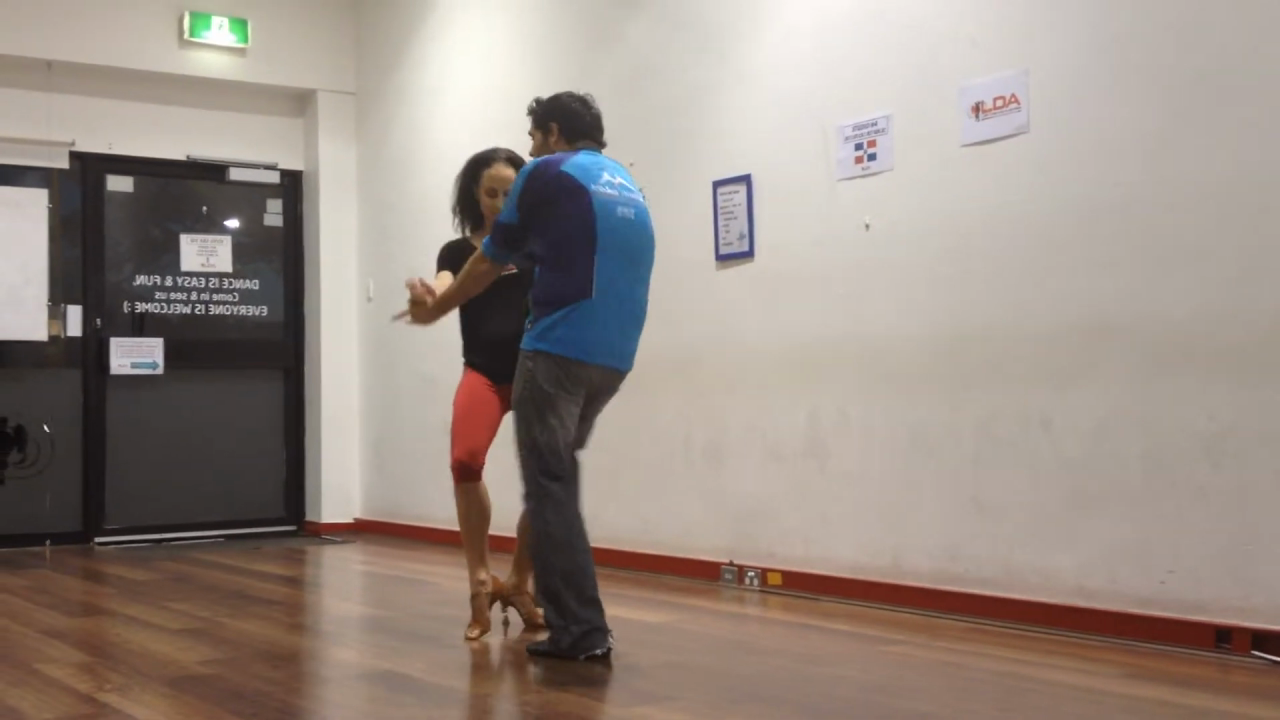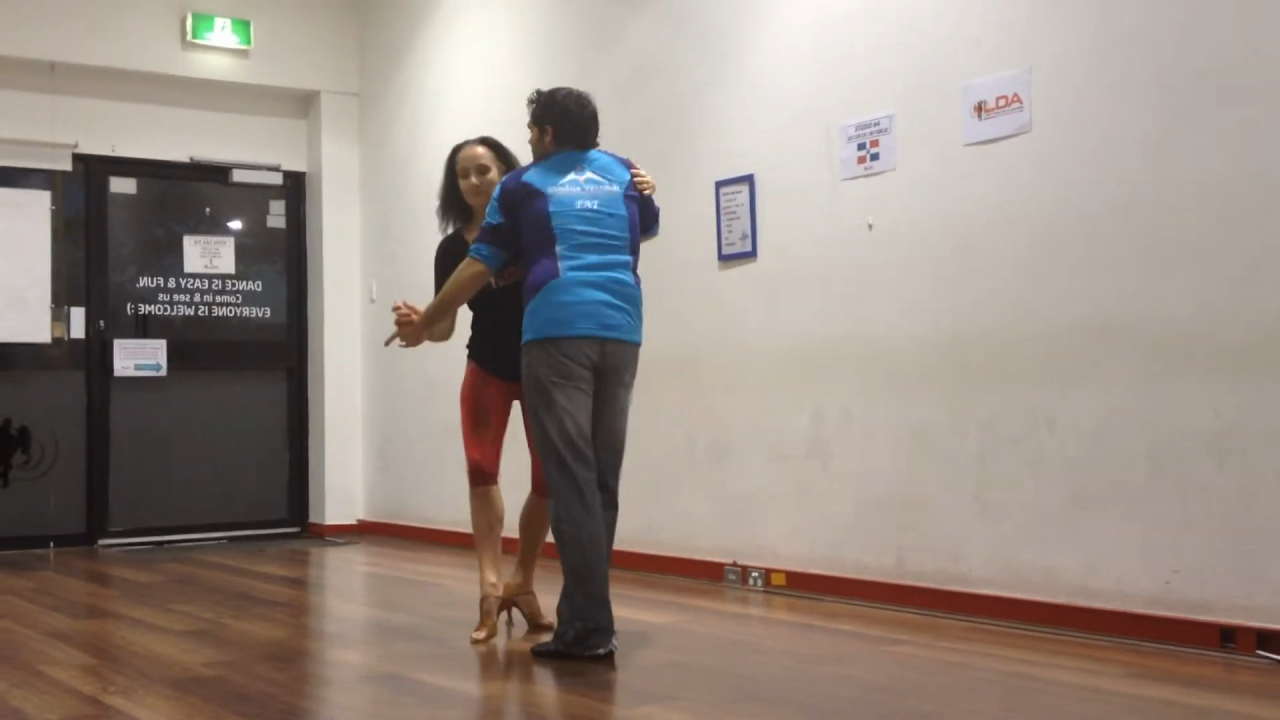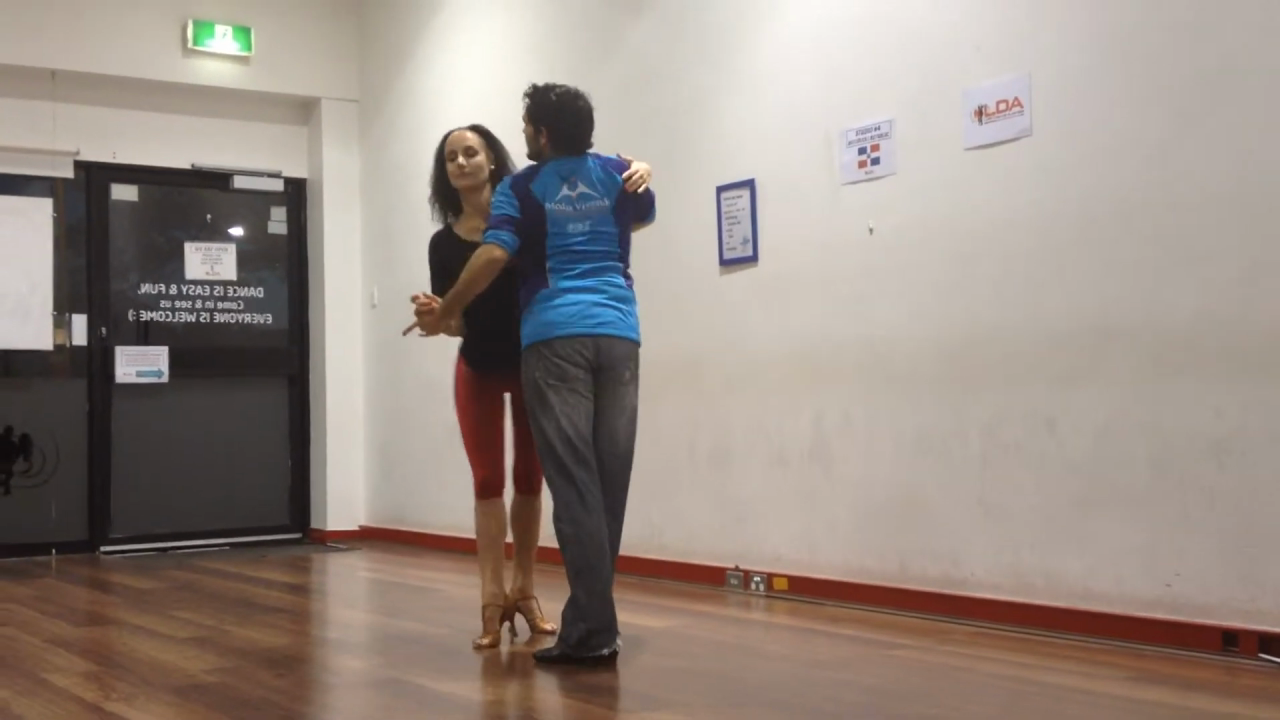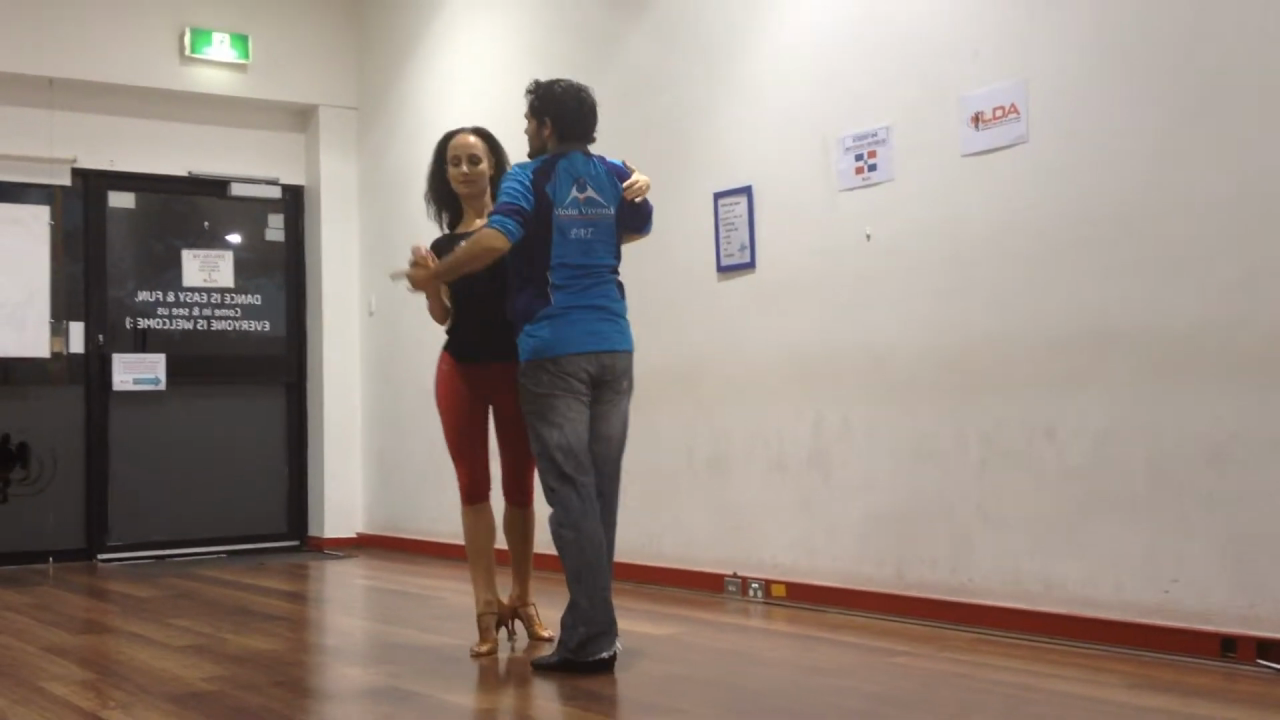
dt=0.3s
person 1, frame 1
left shoulder: (547, 174)
right shoulder: (627, 185)
left elbow: (491, 260)
left wrist: (438, 306)
left hip: (562, 345)
right hip: (617, 350)
left knee: (550, 488)
right knee: (559, 475)
left ankle: (581, 629)
right ankle: (566, 606)
person 1, frame 2
left shoulder: (521, 184)
right shoulder: (622, 172)
left elbow: (480, 266)
right elbow: (647, 227)
left wrist: (424, 323)
left hip: (557, 330)
right hip: (622, 332)
left knee: (570, 480)
right knee: (602, 478)
left ankle: (588, 628)
right ankle: (588, 617)
person 1, frame 3
left shoulder: (520, 187)
right shoulder: (616, 172)
left elbow: (494, 254)
right elbow: (643, 215)
left wrist: (443, 312)
left hip: (554, 336)
right hip: (619, 334)
left knee: (575, 487)
right knee: (608, 484)
left ankle: (592, 632)
right ankle: (593, 622)
person 1, frame 4
left shoulder: (528, 177)
right shoulder: (617, 177)
left elbow: (495, 240)
right elbow: (638, 228)
left wrist: (435, 276)
left hip: (552, 350)
right hip: (613, 346)
left knee: (572, 493)
right knee: (599, 490)
left ankle: (592, 634)
right ankle: (592, 629)
person 2, frame 1
right shoulder: (458, 252)
right elbow: (442, 292)
right hip: (483, 373)
right knee: (465, 460)
left ankle: (517, 584)
right ankle: (480, 582)
person 2, frame 2
right shoulder: (453, 249)
right elbow: (441, 328)
left wrist: (639, 191)
right hip: (489, 371)
left knee: (548, 481)
right knee: (481, 465)
left ankle: (521, 585)
right ankle: (490, 586)
person 2, frame 3
right shoulder: (443, 243)
right elbow: (457, 324)
left wrist: (635, 170)
right hip: (478, 369)
left knee: (529, 479)
right knee: (488, 481)
left ankle: (524, 593)
right ankle: (493, 599)
person 2, frame 4
right shoulder: (444, 245)
right elbow: (444, 316)
left wrist: (634, 182)
right wrist: (428, 284)
left hip: (518, 368)
right hip: (460, 370)
left knee: (519, 488)
right knee: (473, 487)
left ankle: (522, 600)
right ankle: (487, 607)
